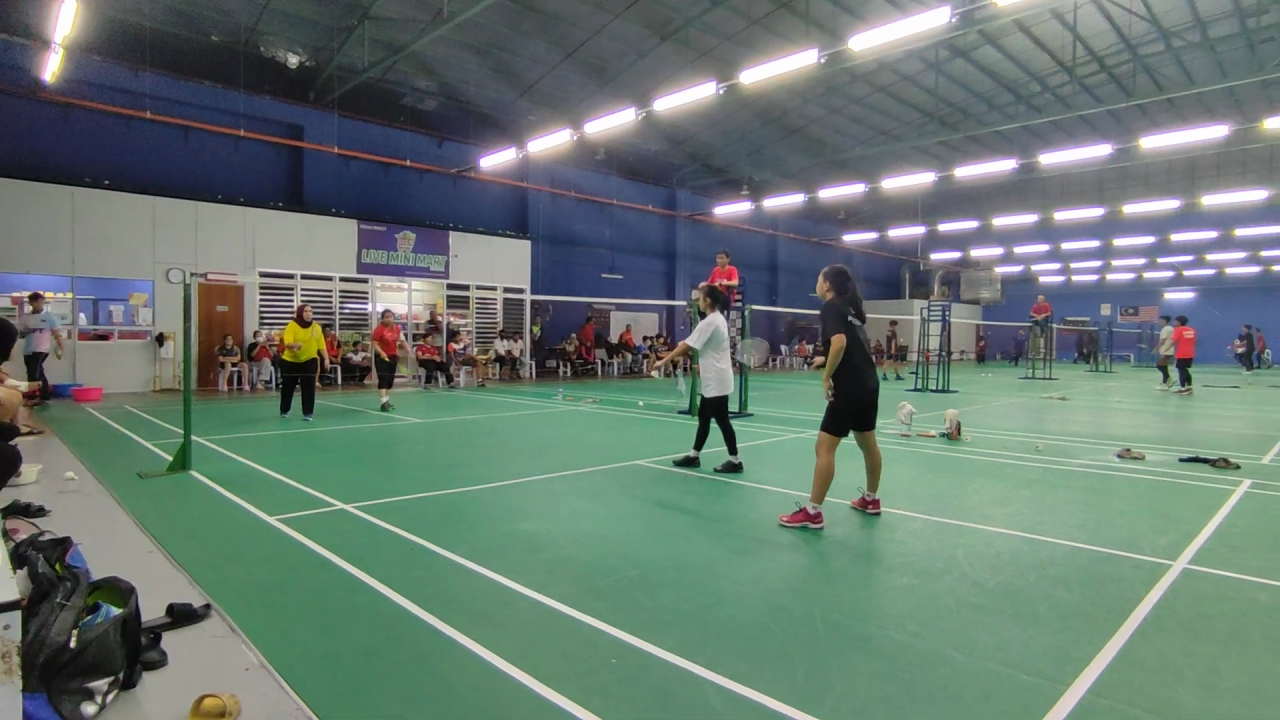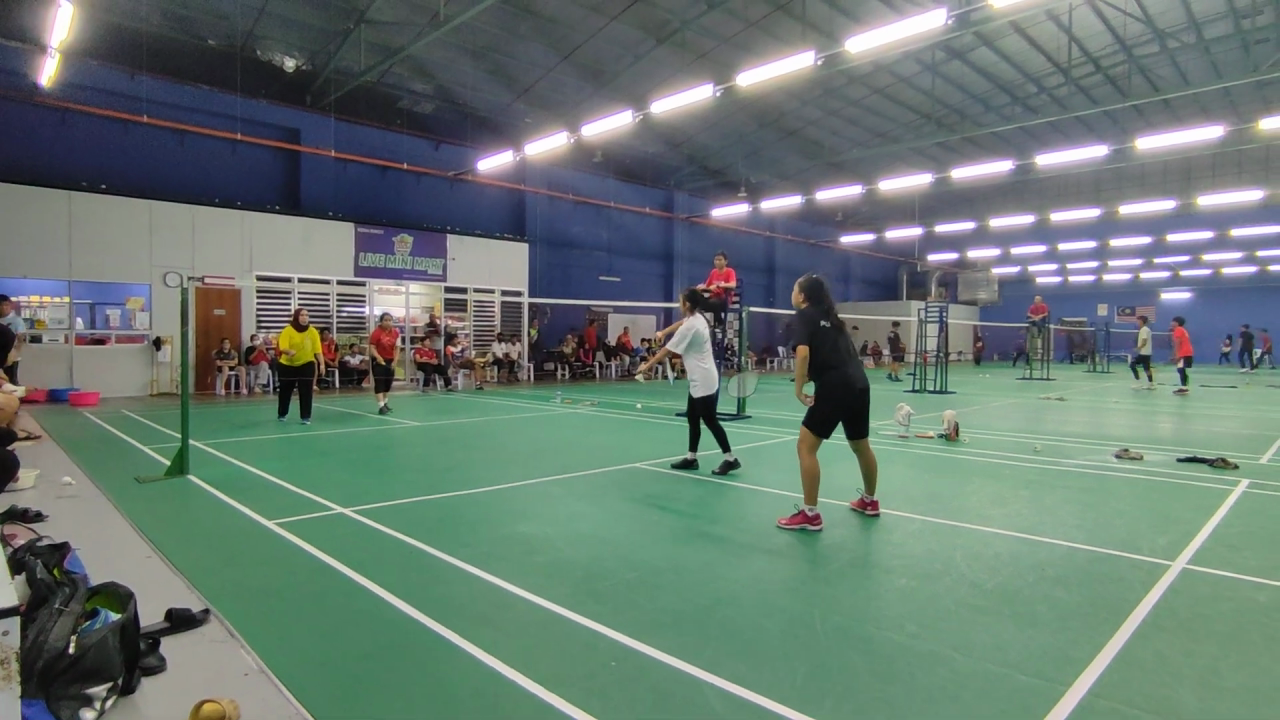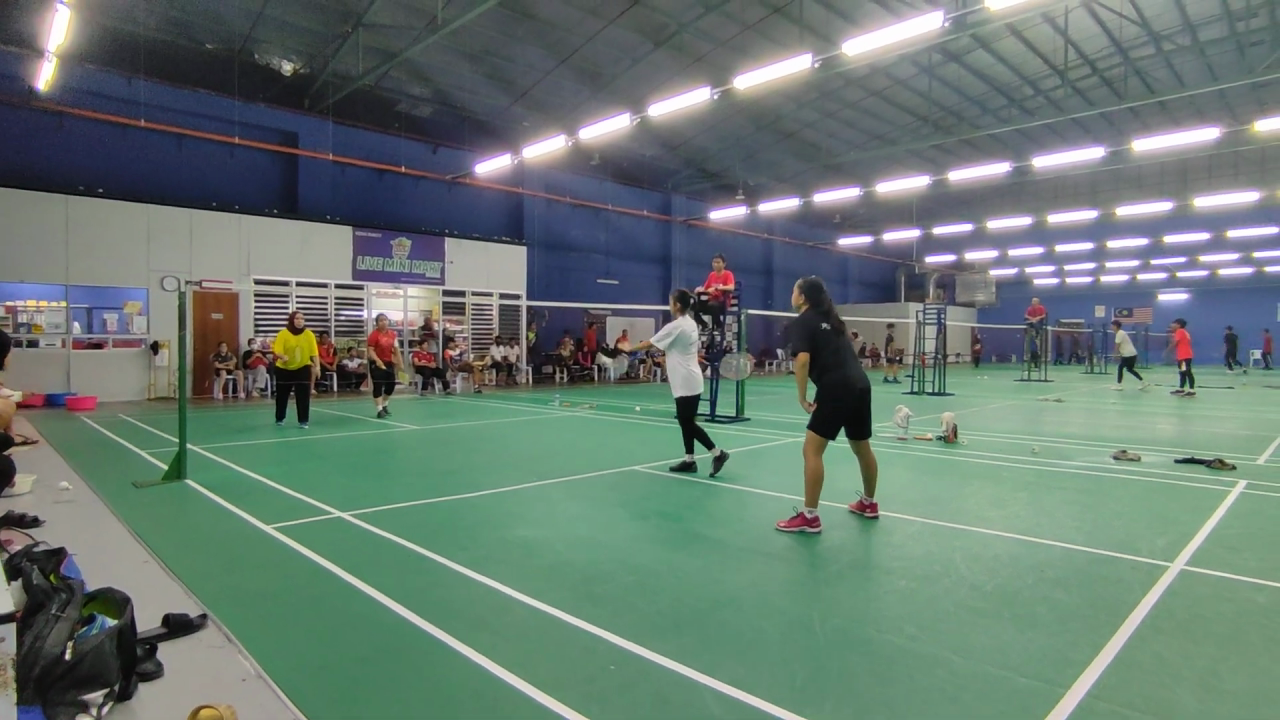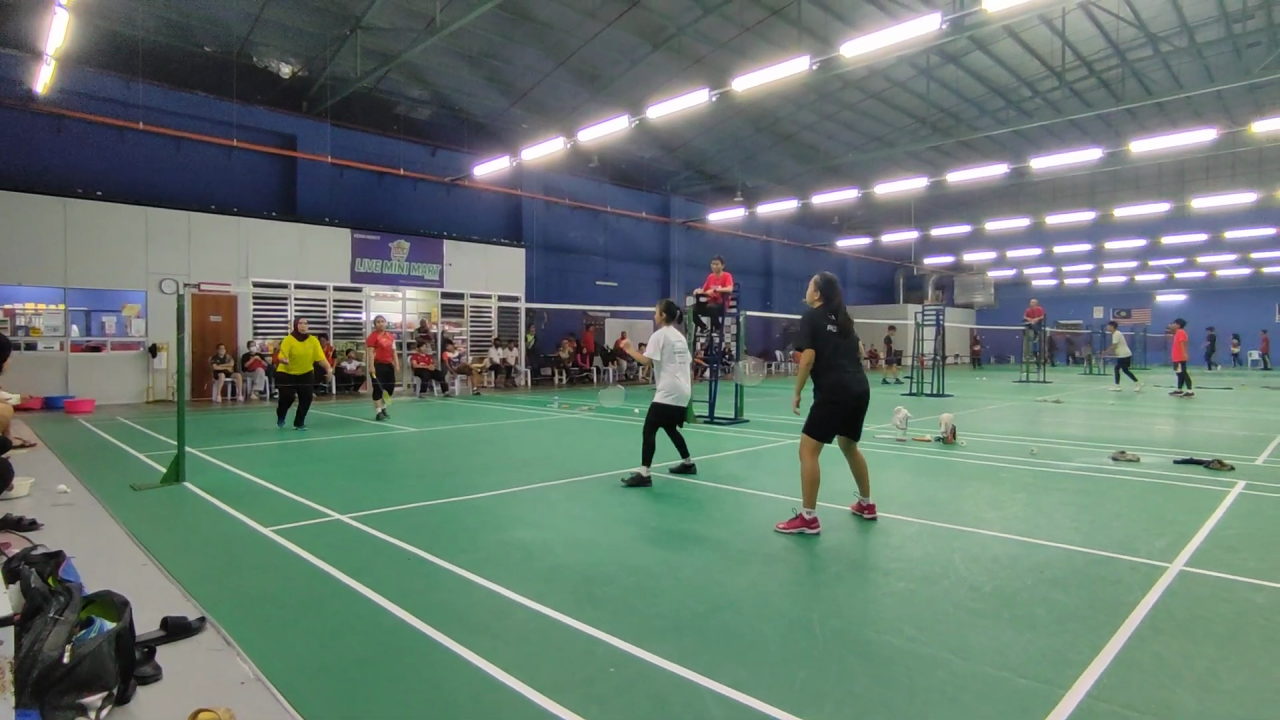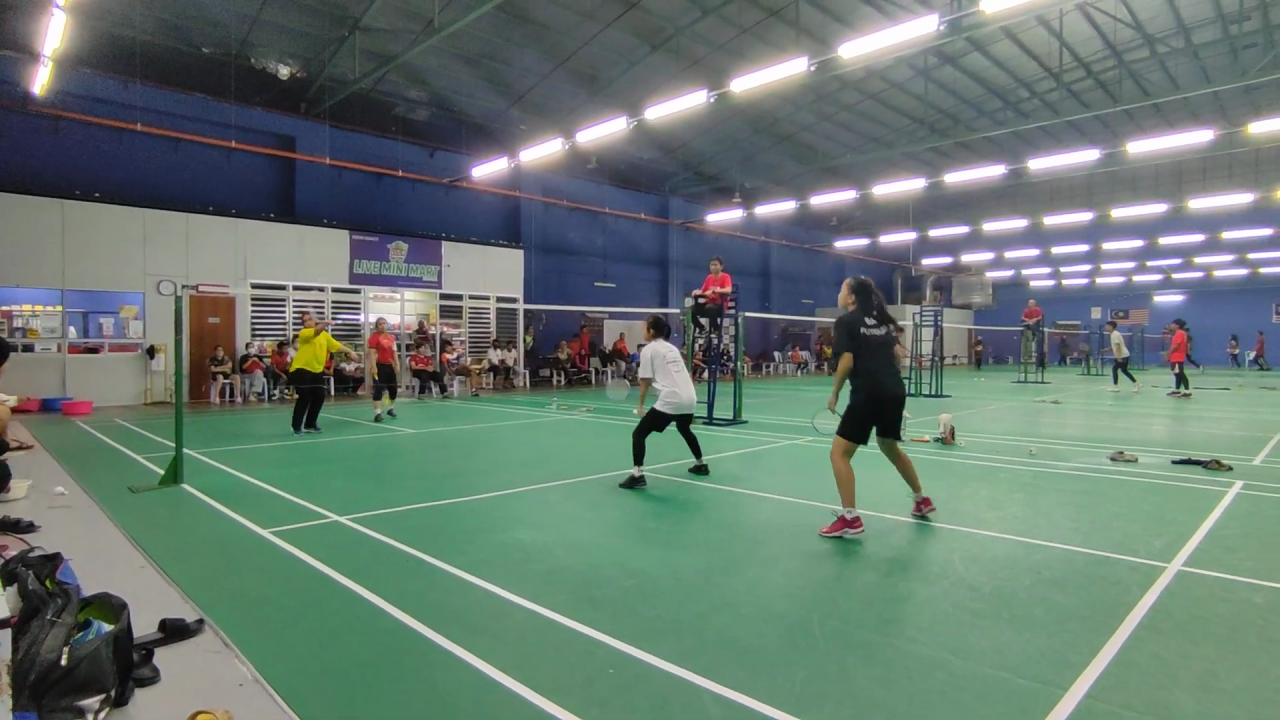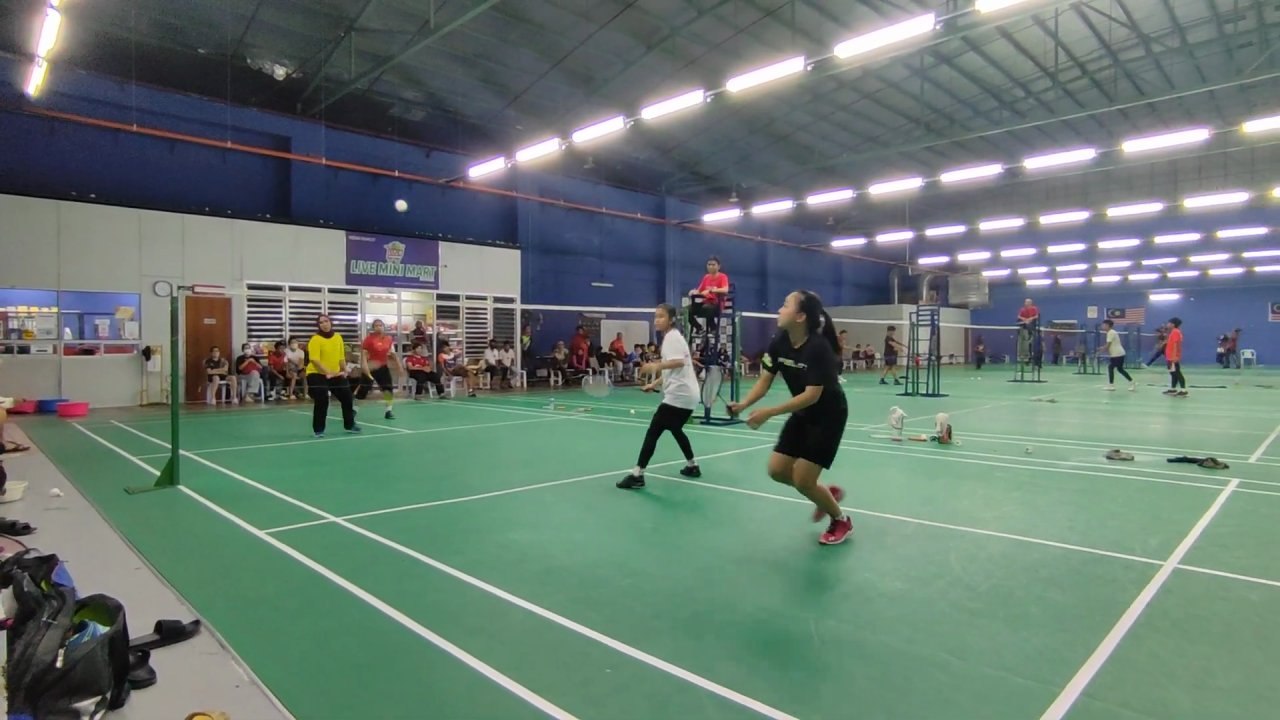
dt=0.5s
person 1, frame 1
left shoulder: (831, 306)
right shoulder: (851, 308)
left elbow: (839, 343)
left wrist: (826, 377)
right wrist: (827, 360)
left hip: (849, 387)
right hip: (869, 384)
left knee: (825, 448)
right knee: (868, 442)
left ankle: (812, 512)
right ankle: (871, 499)
person 1, frame 2
left shoulder: (803, 316)
right shoulder: (830, 317)
left elbow: (803, 353)
left wrist: (798, 389)
right wrist: (811, 374)
left hip: (834, 388)
right hip: (859, 385)
left knee: (806, 447)
right knee: (861, 446)
left ankle: (810, 514)
right ankle: (869, 501)
person 1, frame 3
left shoulder: (803, 321)
right shoulder: (830, 319)
left elbow: (803, 360)
left wrist: (802, 397)
left hip: (836, 390)
right hip: (860, 385)
left knee: (812, 450)
right knee: (862, 447)
left ankle: (809, 516)
right ankle: (869, 503)
person 1, frame 4
left shoulder: (811, 317)
right shoulder: (842, 318)
left elbow: (808, 358)
right elbow: (857, 352)
left wrist: (797, 392)
left hip: (833, 391)
right hip: (860, 388)
left knee: (808, 451)
right knee: (848, 446)
left ankle: (808, 518)
right ankle: (866, 504)
person 1, frame 5
left shoulder: (846, 321)
right shoulder: (879, 320)
left elbow: (847, 361)
right elbow: (897, 354)
left wrist: (834, 393)
left hip: (869, 394)
right hip: (895, 391)
left knee: (839, 453)
right knee: (890, 449)
left ankle: (850, 518)
right ankle: (921, 500)
person 1, frame 6
left shoulder: (819, 347)
right shoulder: (779, 342)
left elbow: (811, 395)
right elbow: (763, 380)
left wrist: (766, 413)
right wrist: (742, 405)
left hip: (827, 415)
right hip: (801, 414)
left knee: (802, 481)
right knee: (777, 470)
left ankle: (841, 521)
right ankle: (827, 492)
person 2, frame 1
left shoulder: (709, 322)
right shoulder: (717, 318)
left elbow: (686, 346)
left wrist: (664, 362)
right wrist: (684, 344)
left hip: (717, 380)
right hip: (712, 379)
left knee: (721, 419)
right knee: (704, 418)
left ankle: (735, 461)
right ankle: (694, 456)
person 2, frame 2
left shoulder: (688, 327)
right shoulder: (698, 319)
left elbow: (666, 351)
right elbow: (682, 322)
left wrist: (646, 366)
left hip: (703, 381)
right hip: (699, 380)
left knee: (710, 420)
right knee: (693, 418)
left ankle: (730, 459)
right ankle: (692, 458)
person 2, frame 3
left shoulder: (675, 327)
right shoulder: (689, 323)
left elbow: (650, 344)
left wrist: (630, 347)
left hip: (686, 383)
right hip: (691, 381)
left knee: (687, 422)
right knee: (685, 421)
left ankle: (717, 453)
right ankle: (690, 460)
person 2, frame 4
left shoulder: (660, 335)
right shoulder: (680, 336)
left elbow: (646, 360)
left wrist: (629, 349)
left hip: (669, 392)
right hip: (683, 391)
left knee: (649, 430)
right knee: (671, 428)
left ankle: (644, 473)
right ankle: (688, 463)
person 2, frame 5
left shoulder: (648, 349)
right shoulder: (671, 347)
left elbow: (645, 381)
left wrist: (641, 405)
left hip: (671, 400)
right hip: (689, 398)
left knee: (639, 433)
right knee: (684, 430)
left ankle: (638, 475)
right ankle: (701, 464)
person 2, frame 6
left shoulder: (672, 337)
right shoulder: (673, 337)
left elbow: (679, 362)
left wrist: (655, 366)
right wrist: (655, 383)
left hip: (679, 395)
right hip: (688, 394)
left knee: (652, 433)
right knee: (675, 429)
left ankle: (637, 475)
right ankle: (692, 466)
